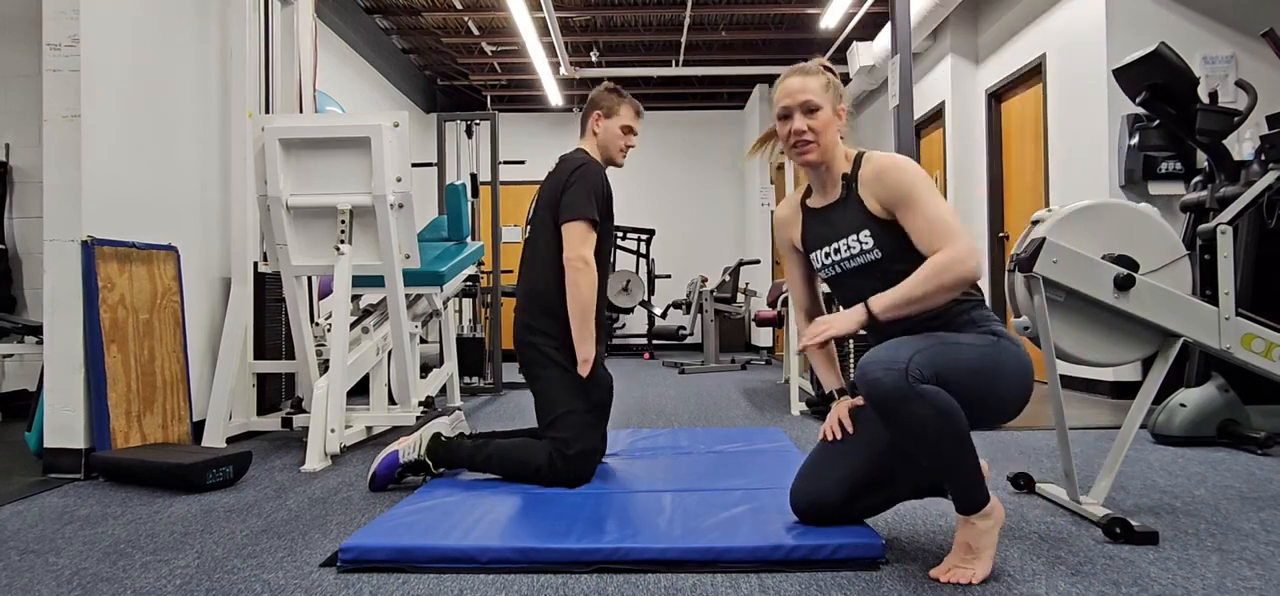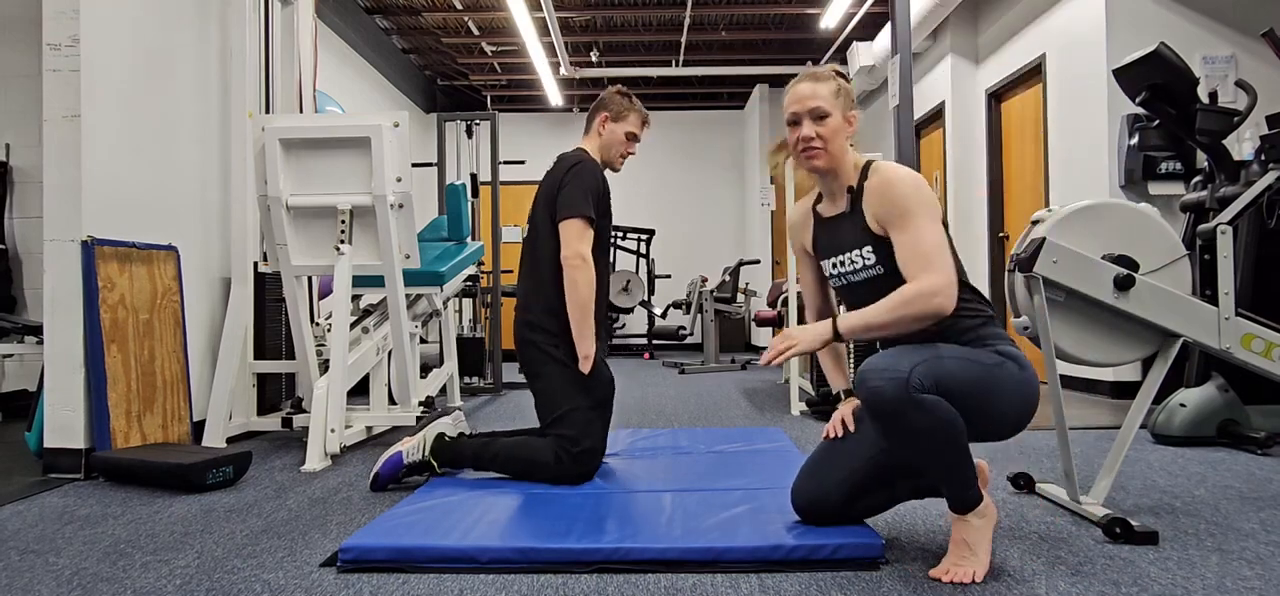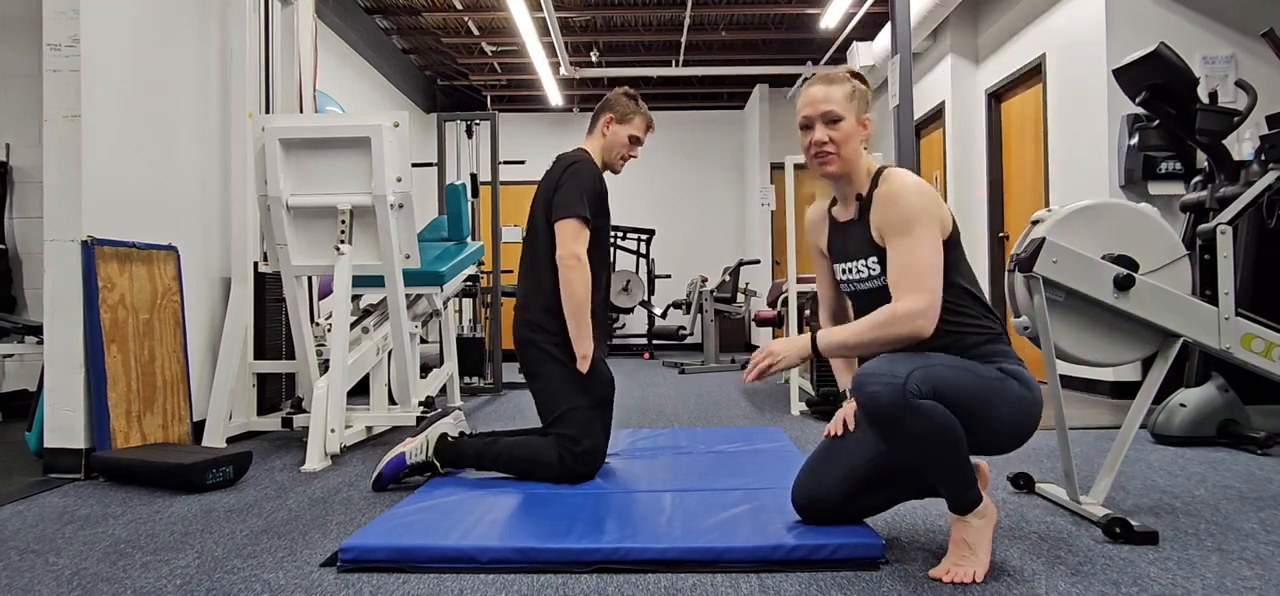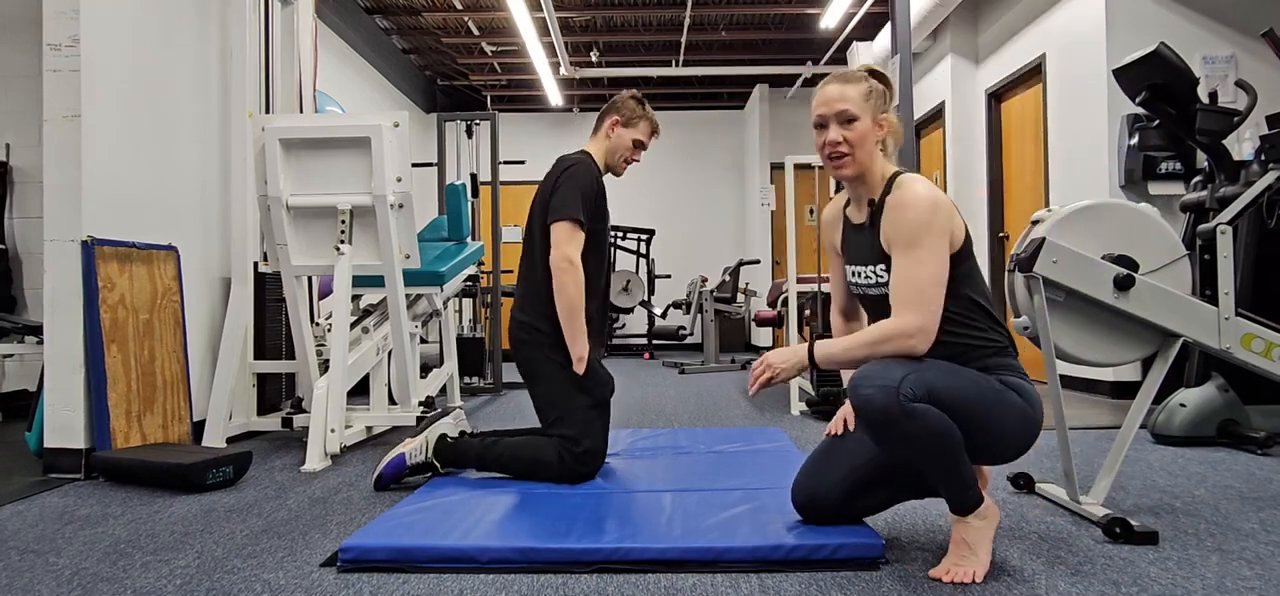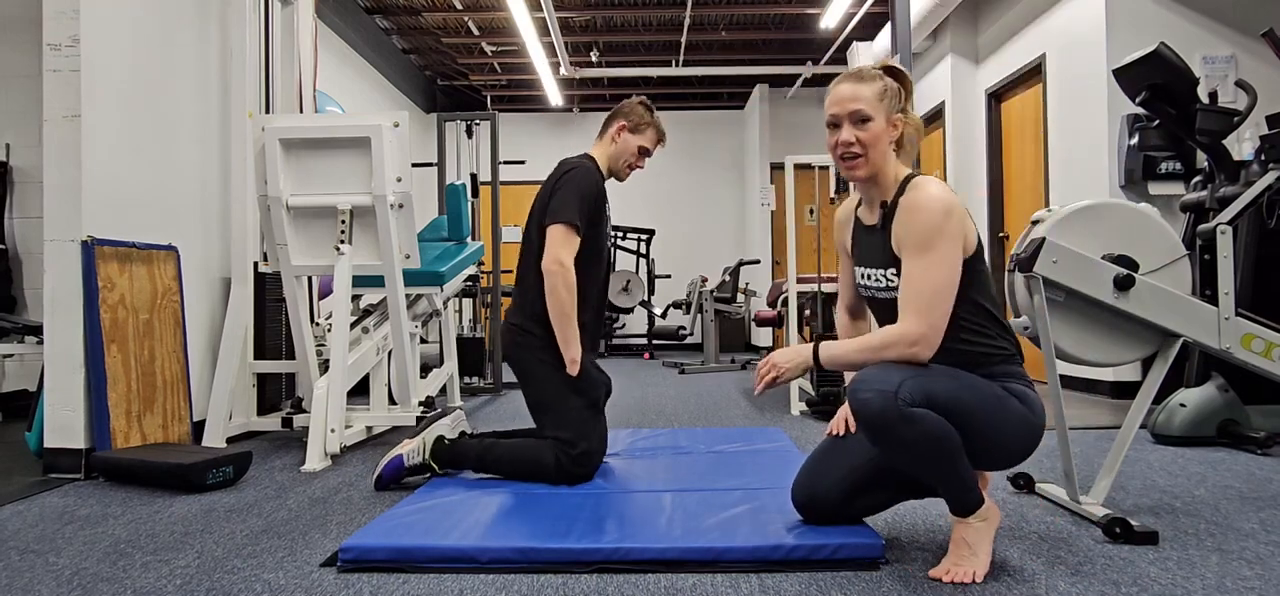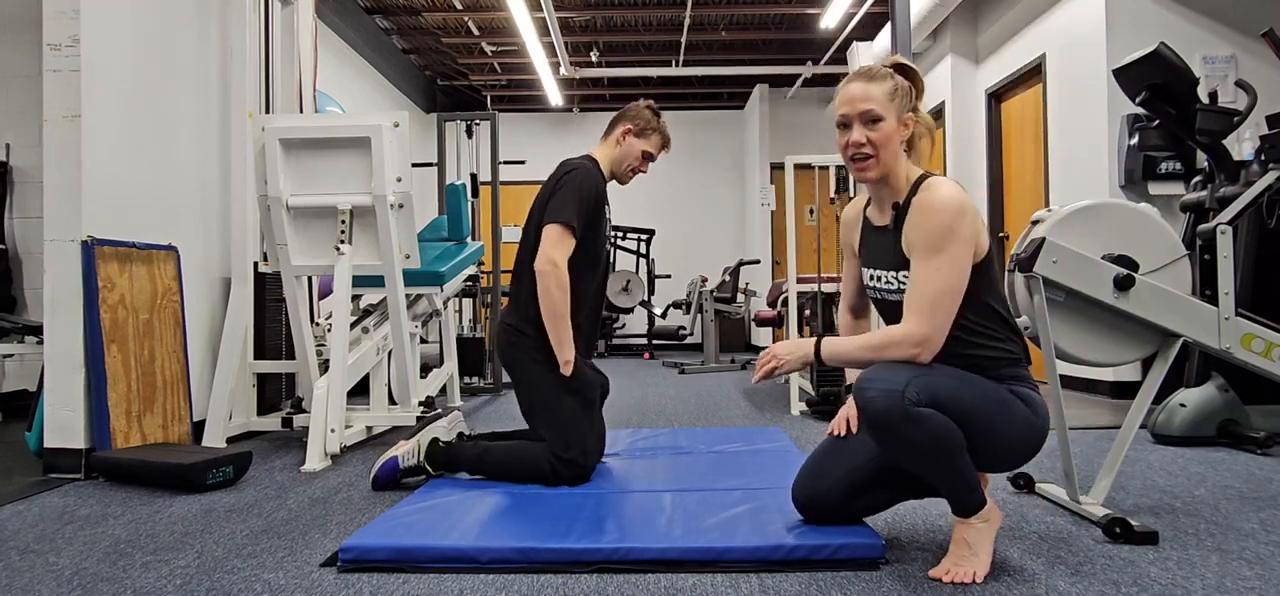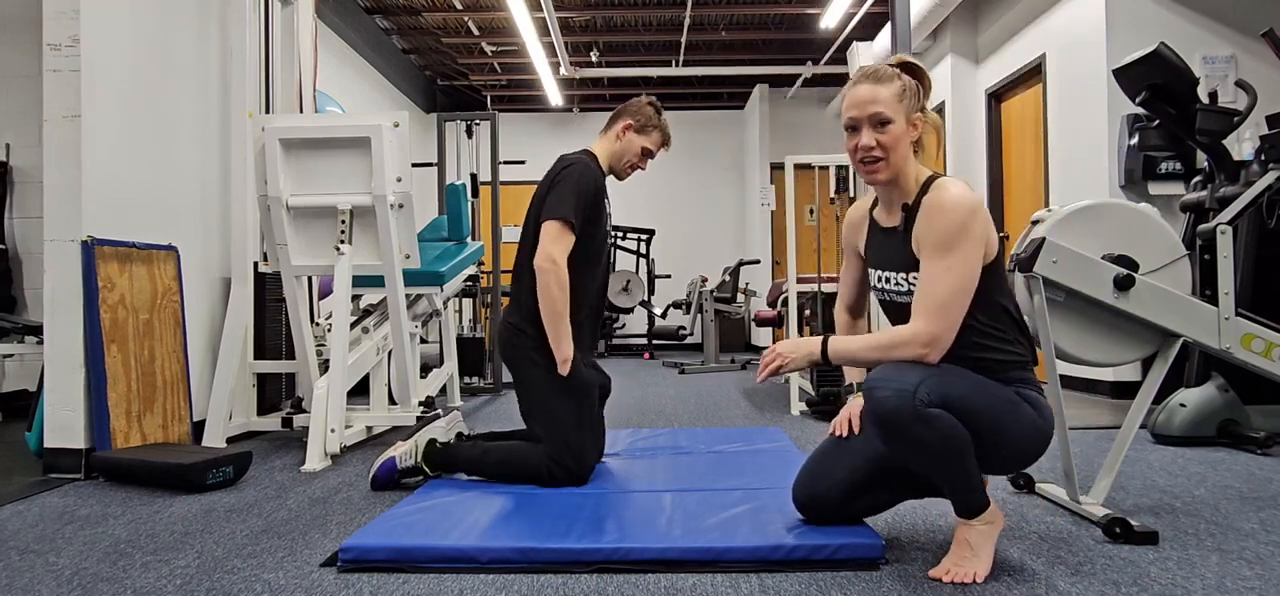
dt=0.1s
person 1, frame 1
left shoulder: (883, 173)
right shoulder: (788, 216)
left elbow: (960, 261)
right elbow: (807, 316)
left wrist: (864, 312)
right wrist: (839, 393)
left hip: (982, 355)
right hip: (904, 374)
left knee: (886, 371)
right knee: (814, 501)
left ankle: (978, 510)
right ankle: (952, 472)
person 1, frame 2
left shoulder: (891, 183)
right shoulder: (802, 219)
left elbow: (935, 294)
right elbow: (818, 314)
left wrist: (831, 333)
right wrist: (845, 393)
left hip: (990, 370)
right hip: (915, 383)
left knee: (884, 378)
right knee: (815, 499)
left ankle: (972, 509)
right ankle: (954, 473)
person 1, frame 3
left shoulder: (900, 192)
right shoulder: (820, 220)
left elbow: (917, 315)
right elbow: (833, 316)
left wrist: (808, 345)
right wrist: (849, 393)
left hip: (992, 384)
right hip: (914, 387)
left knee: (883, 383)
right knee: (815, 499)
left ankle: (971, 508)
right ankle: (954, 472)
person 1, frame 4
left shoulder: (914, 199)
right shoulder: (836, 217)
left elbow: (914, 331)
right elbow: (845, 314)
left wrist: (807, 355)
right wrist: (852, 393)
left hip: (996, 397)
right hip: (921, 397)
left knee: (880, 387)
right knee: (815, 498)
left ankle: (972, 512)
right ankle: (955, 474)
person 1, frame 5
left shoulder: (928, 202)
right shoulder: (847, 217)
left elbow: (919, 337)
right elbow: (851, 313)
left wrist: (811, 355)
right wrist: (853, 394)
left hip: (998, 402)
right hip: (923, 398)
left knee: (879, 391)
right knee: (815, 498)
left ankle: (973, 512)
right ankle: (955, 472)
person 1, frame 6
left shoulder: (940, 203)
right shoulder: (856, 216)
left elbow: (920, 340)
right elbow: (853, 311)
left wrist: (812, 349)
right wrist: (855, 392)
left hip: (1002, 404)
right hip: (926, 400)
left knee: (884, 389)
right knee: (815, 497)
left ankle: (975, 514)
right ankle: (955, 473)
person 1, frame 7
left shoulder: (951, 204)
right shoulder: (860, 218)
left elbow: (928, 340)
right elbow: (849, 311)
left wrist: (818, 348)
right wrist: (858, 392)
left hip: (1008, 406)
right hip: (928, 401)
left knee: (893, 389)
right knee: (815, 497)
left ankle: (978, 514)
right ankle: (957, 471)
person 2, frame 1
left shoulder: (569, 171)
right shoulder: (587, 173)
right elbow: (578, 261)
right wrist: (585, 353)
left hip: (552, 336)
right hip: (559, 341)
left knee: (588, 449)
right knee: (572, 463)
left ankle: (454, 440)
right ankle: (436, 448)
person 2, frame 2
left shoulder: (572, 172)
right shoulder: (584, 171)
right elbow: (575, 259)
left wrist: (586, 347)
right wrist: (587, 350)
left hip: (552, 336)
right hip: (559, 340)
left knee: (584, 447)
right knee: (577, 460)
left ankle: (456, 439)
right ankle: (439, 448)
person 2, frame 3
left shoulder: (573, 172)
right shoulder: (581, 171)
right elbow: (571, 259)
left wrist: (584, 346)
right wrist: (584, 350)
left hip: (551, 336)
right hip: (557, 339)
left knee: (582, 444)
right knee: (578, 459)
left ankle: (456, 440)
right ankle: (442, 448)
person 2, frame 4
left shoulder: (580, 175)
right shoulder: (580, 173)
right elbow: (563, 262)
left wrist: (587, 351)
right wrist: (580, 352)
left hip: (553, 339)
right hip: (552, 342)
left knee: (587, 447)
right knee: (580, 458)
left ankle: (456, 440)
right ankle: (442, 448)
person 2, frame 5
left shoulder: (582, 178)
right shoulder: (581, 177)
right elbow: (556, 264)
left wrist: (577, 352)
right wrist: (572, 355)
left hip: (549, 340)
right hip: (546, 343)
left knee: (583, 445)
right knee: (577, 460)
left ankle: (457, 439)
right ankle: (439, 449)
person 2, frame 6
left shoulder: (589, 183)
right shoulder: (581, 178)
right elbow: (550, 264)
left wrist: (575, 354)
right wrist: (566, 356)
left hip: (548, 343)
right hip: (540, 345)
left knee: (585, 449)
right knee: (573, 462)
left ankle: (460, 441)
right ankle: (436, 451)
person 2, frame 7
left shoulder: (588, 178)
right shoulder: (580, 173)
right elbow: (549, 261)
left wrist: (575, 353)
right wrist: (565, 355)
left hip: (550, 342)
right hip: (540, 344)
left knee: (586, 449)
right knee: (571, 465)
left ankle: (459, 441)
right ankle: (434, 452)
